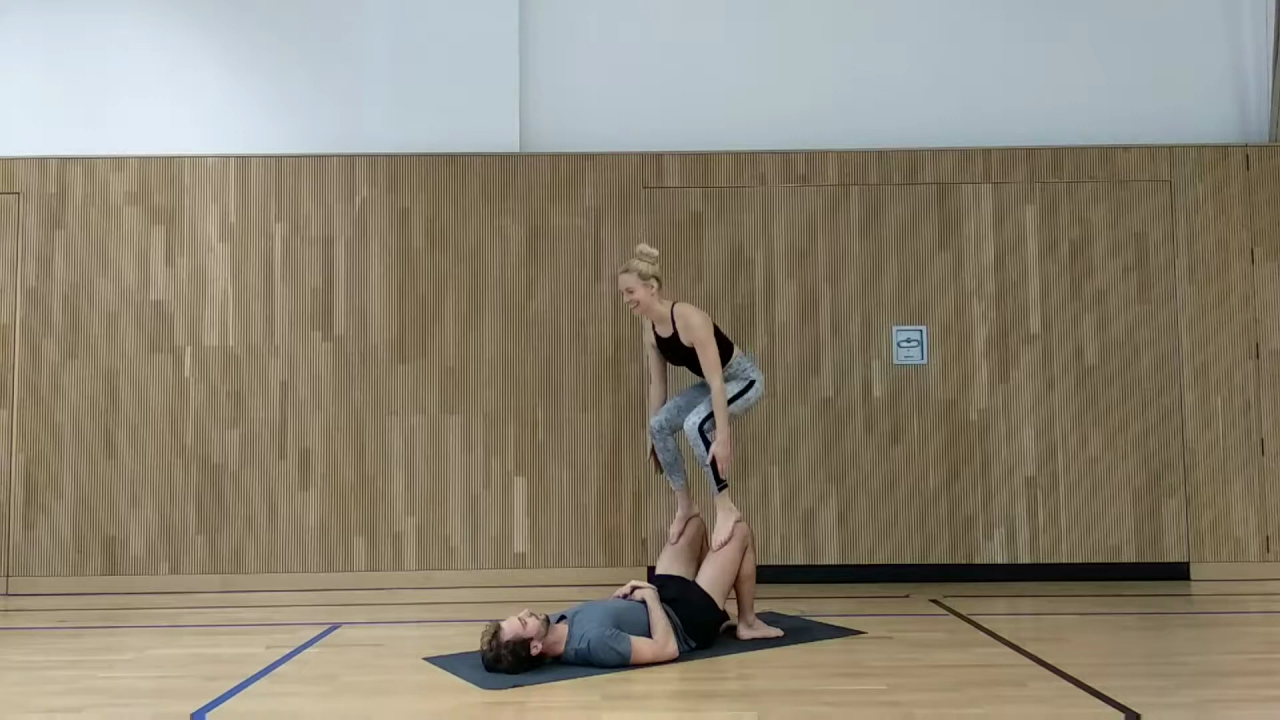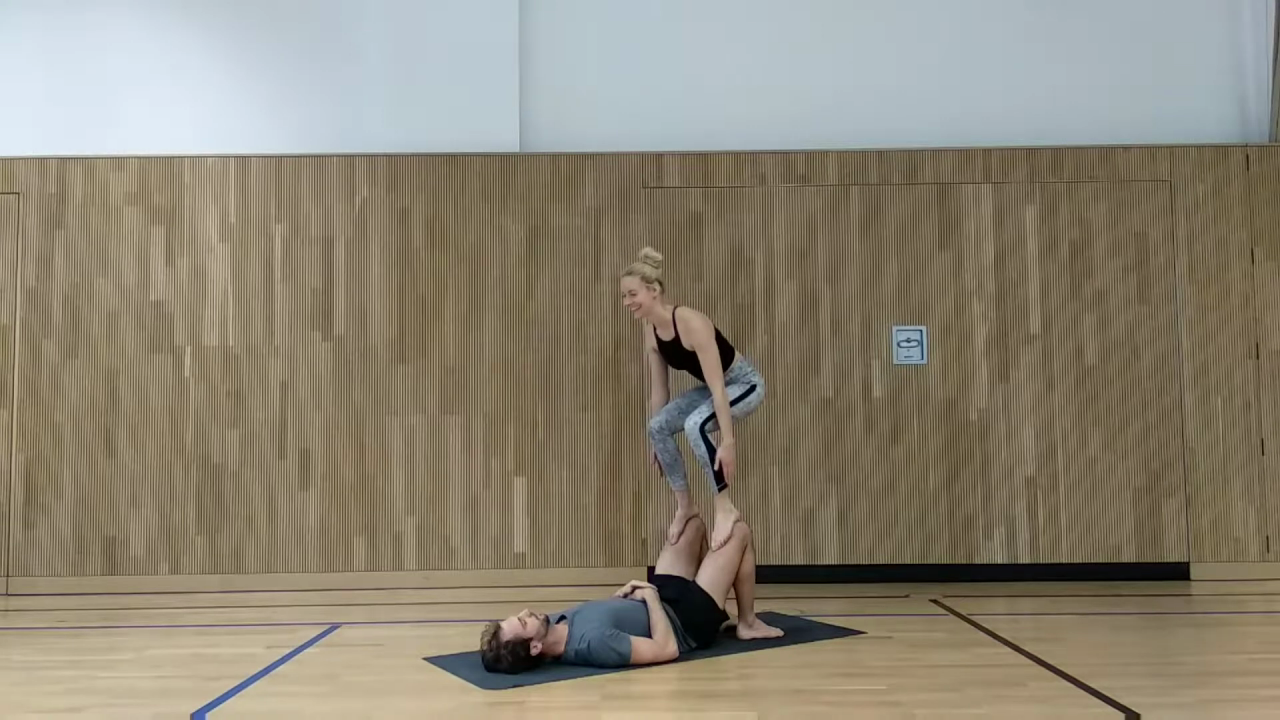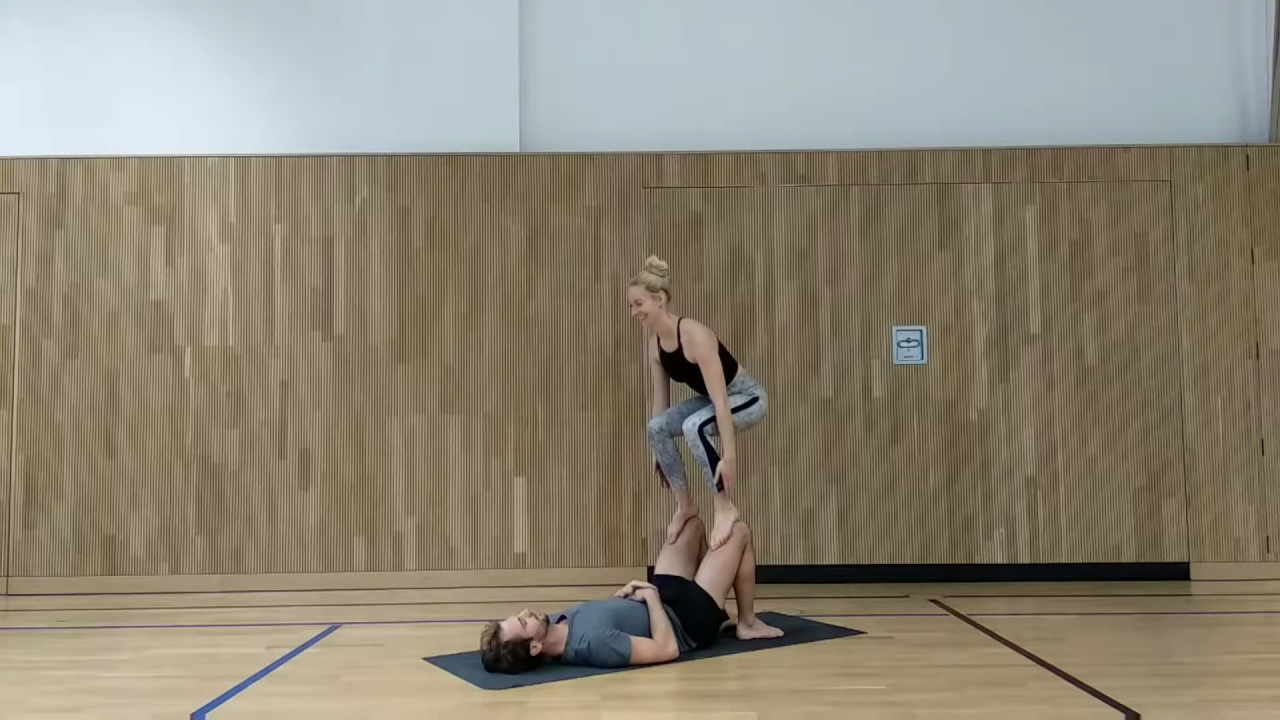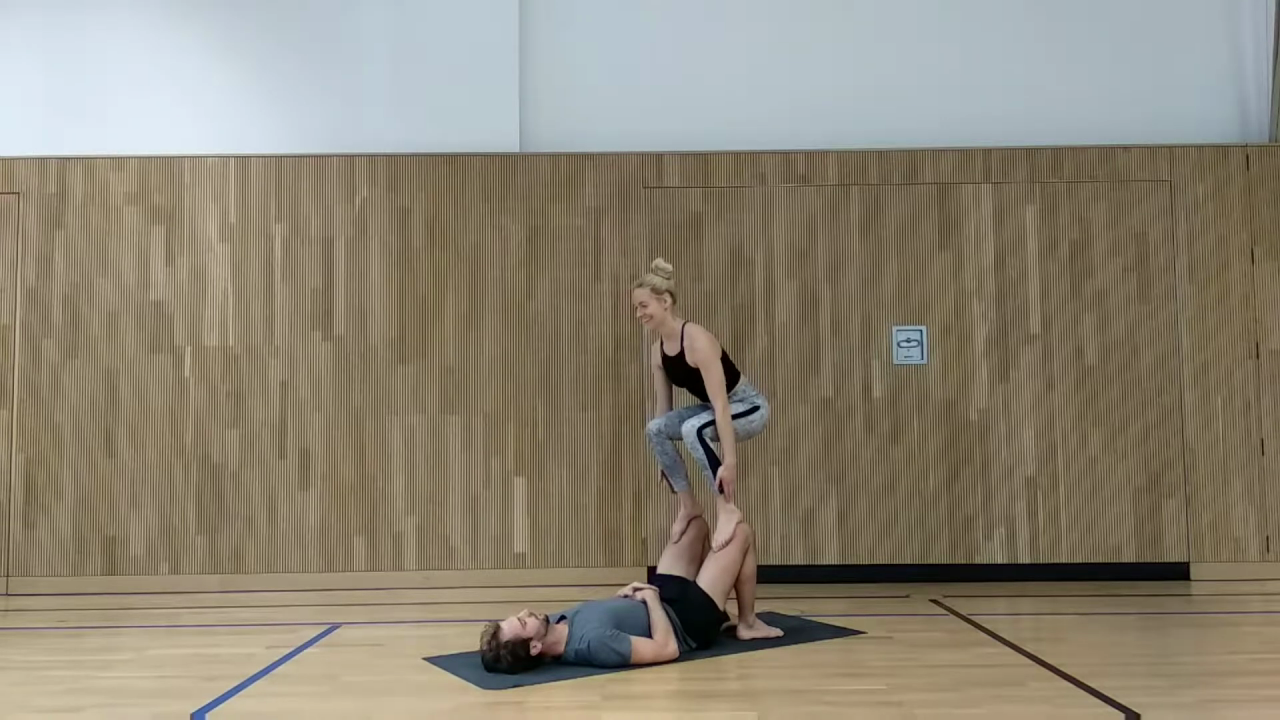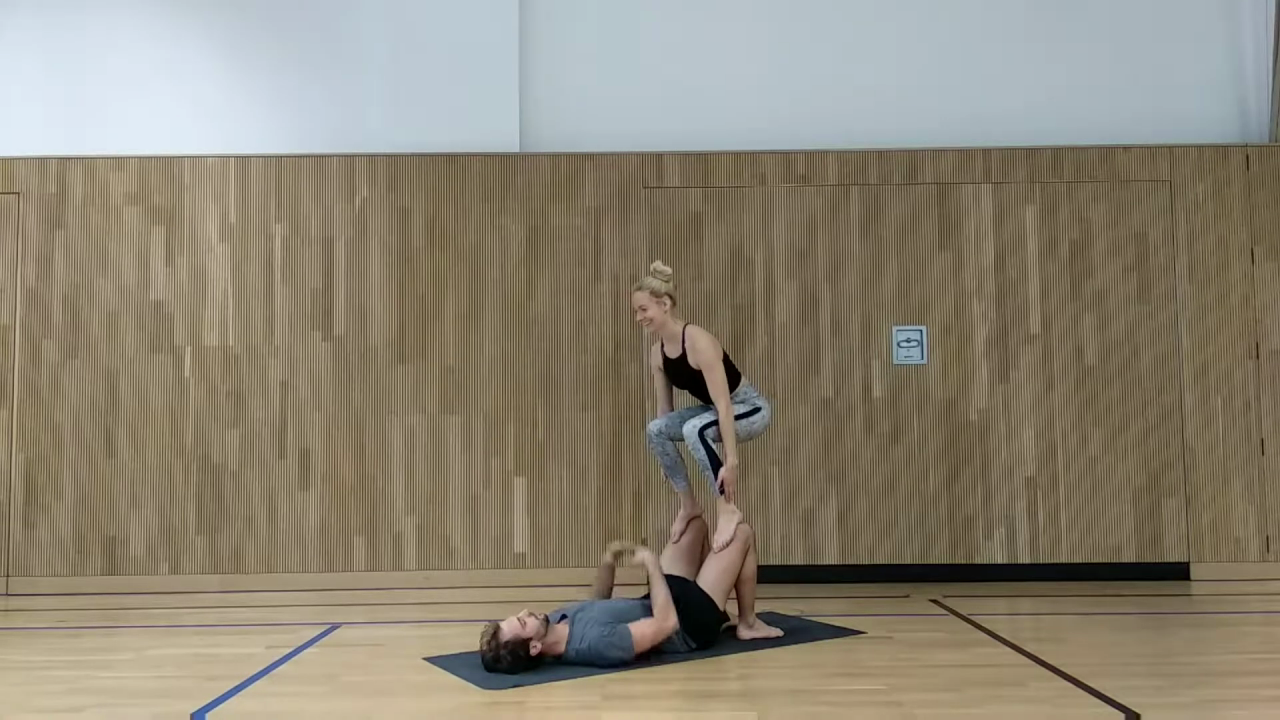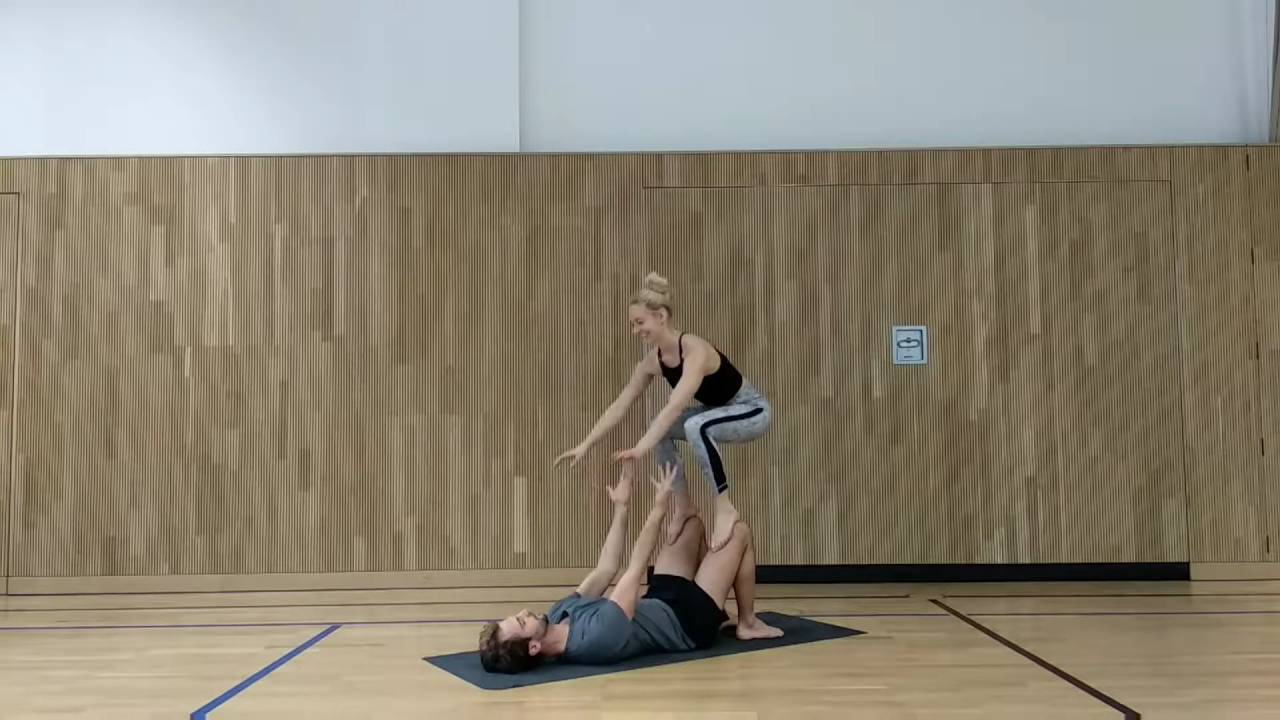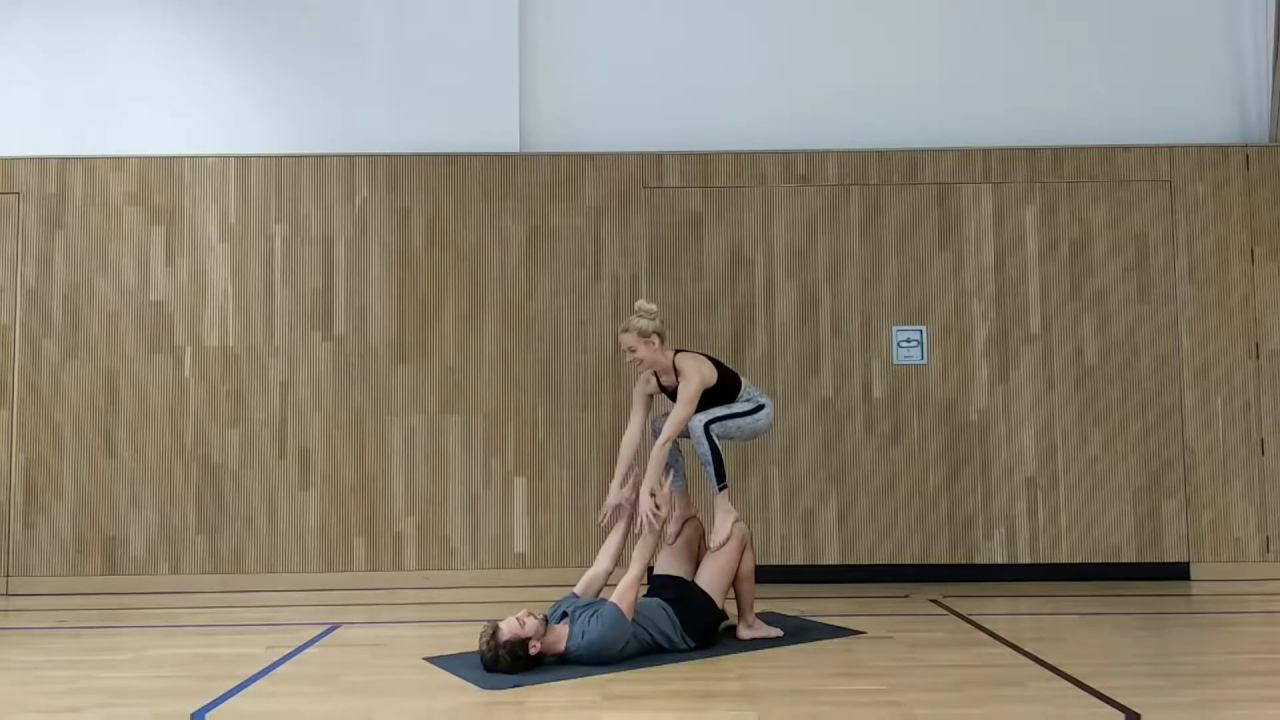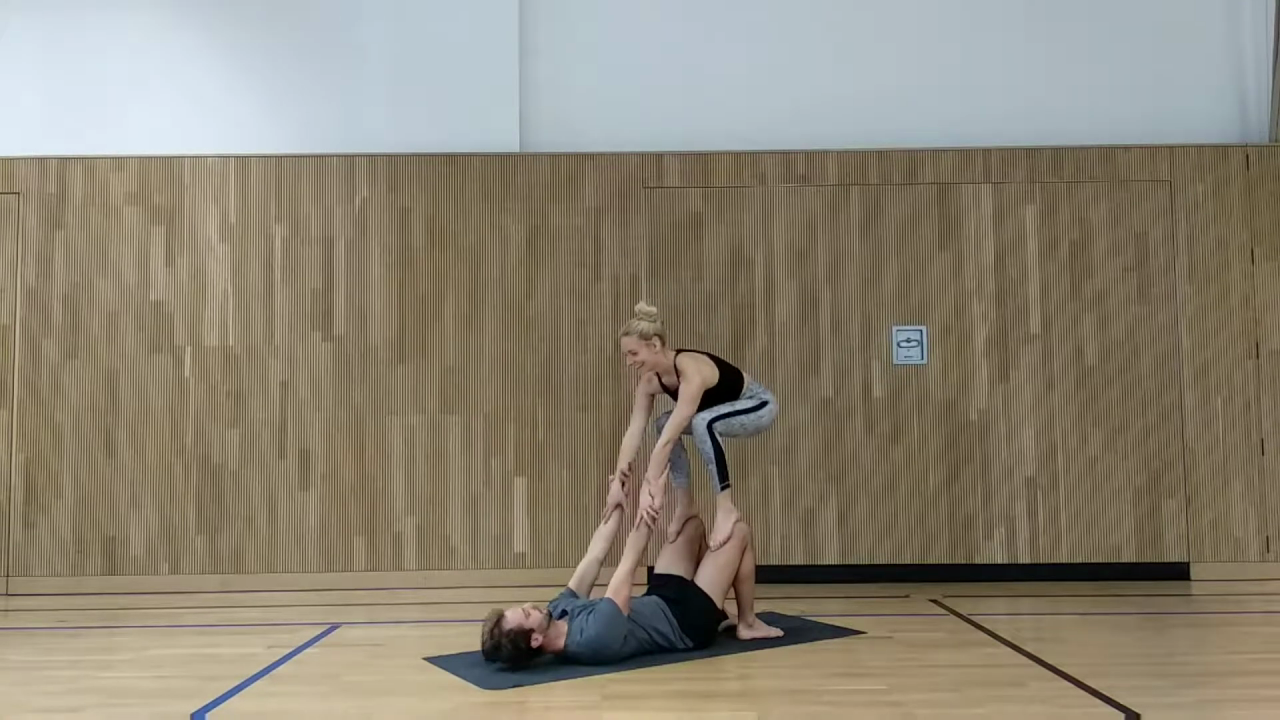
dt=0.5s
person 1, frame 1
left shoulder: (554, 626)
right shoulder: (592, 643)
right elbow: (667, 649)
left wrist: (618, 596)
right wrist: (650, 597)
left hip: (664, 604)
right hip: (688, 623)
left knee: (695, 523)
right knee: (739, 531)
left ankle: (717, 613)
right ankle: (748, 625)
person 1, frame 2
left shoulder: (555, 624)
right shoulder: (592, 642)
right elbow: (667, 649)
left wrist: (620, 595)
right wrist: (650, 598)
left hip: (664, 603)
right hip: (688, 622)
left knee: (695, 524)
right knee: (739, 532)
left ankle: (717, 612)
right ankle: (747, 623)
person 1, frame 3
left shoulder: (554, 625)
right shoulder: (591, 643)
right elbow: (668, 648)
left wrist: (620, 595)
right wrist: (651, 598)
left hip: (665, 603)
right hip: (689, 623)
left knee: (693, 524)
right knee: (739, 532)
left ankle: (718, 612)
right ankle: (748, 624)
person 1, frame 4
left shoulder: (556, 625)
right shoulder: (591, 643)
right elbow: (668, 649)
left wrist: (620, 596)
right wrist: (651, 599)
left hip: (665, 604)
right hip: (689, 623)
left knee: (697, 525)
right knee: (742, 533)
left ankle: (718, 612)
right ankle: (748, 625)
person 1, frame 5
left shoulder: (558, 621)
right shoulder: (595, 643)
right elbow: (668, 624)
left wrist: (607, 564)
right wrist: (653, 568)
left hip: (656, 607)
right hip: (692, 625)
left knee: (697, 525)
right knee: (742, 533)
left ankle: (720, 612)
right ankle: (748, 625)
person 1, frame 6
left shoulder: (559, 617)
right shoulder: (597, 638)
left elbow: (606, 569)
right elbow: (635, 571)
left wrist: (621, 509)
right wrist: (659, 508)
left hip: (661, 605)
right hip: (689, 623)
left knee: (693, 524)
right knee: (740, 532)
left ankle: (718, 612)
right ankle: (748, 624)
person 1, frame 7
left shoulder: (558, 616)
right shoulder: (597, 639)
left elbow: (601, 567)
right elbow: (635, 572)
left wrist: (626, 512)
right wrist: (659, 514)
left hip: (661, 604)
right hip: (689, 623)
left knee: (692, 524)
right knee: (738, 532)
left ankle: (719, 613)
right ankle: (748, 623)
person 1, frame 8
left shoulder: (558, 613)
right shoulder: (594, 639)
left elbow: (593, 557)
right elbow: (627, 567)
left wrist: (616, 505)
right wrist: (649, 510)
left hip: (659, 604)
right hip: (687, 624)
left knee: (693, 525)
right knee: (739, 532)
left ankle: (717, 613)
right ankle: (748, 624)
person 2, frame 1
left shoulder: (689, 319)
right shoulder: (650, 331)
left elbow: (717, 382)
right elbow: (657, 384)
left wrist: (723, 437)
right wrist: (654, 440)
left hip: (743, 379)
right hip: (711, 384)
left knee: (694, 424)
right knee: (659, 425)
left ankle: (726, 509)
right ankle: (685, 506)
person 2, frame 2
left shoulder: (691, 323)
right shoulder: (651, 335)
left elbow: (718, 386)
right elbow: (658, 389)
left wrist: (728, 442)
right wrist: (656, 443)
left hip: (744, 383)
right hip: (710, 387)
left knee: (695, 425)
right knee: (658, 426)
left ankle: (725, 508)
right ankle: (684, 505)
person 2, frame 3
left shoulder: (694, 335)
right shoulder: (654, 345)
left elbow: (721, 401)
right elbow: (660, 401)
left wrist: (729, 456)
right wrist: (661, 454)
left hip: (747, 397)
right hip: (713, 400)
left knee: (694, 426)
right knee: (655, 427)
left ankle: (724, 508)
right ankle: (684, 506)
person 2, frame 4
left shoulder: (697, 340)
right shoulder: (658, 350)
left elbow: (721, 405)
right elbow: (662, 407)
left wrist: (729, 461)
right wrist: (667, 463)
left hip: (749, 407)
right hip: (714, 409)
left knee: (692, 429)
right knee: (655, 429)
left ankle: (727, 509)
right ankle: (688, 505)
person 2, frame 5
left shoulder: (698, 342)
right shoulder: (657, 354)
left elbow: (724, 406)
right elbow: (665, 409)
left wrist: (731, 461)
right wrist: (667, 461)
left hip: (750, 409)
right hip: (714, 410)
left knee: (693, 429)
right knee: (656, 429)
left ankle: (727, 510)
right ankle: (688, 505)
person 2, frame 6
left shoulder: (695, 350)
right shoulder: (652, 361)
left elbow: (675, 407)
right elbow: (619, 406)
left wrist: (643, 447)
right wrist: (584, 446)
left hip: (753, 410)
right hip: (719, 410)
left knee: (695, 427)
right knee: (660, 430)
left ankle: (725, 508)
right ankle: (683, 505)
person 2, frame 7
left shoulder: (690, 371)
right shoulder: (647, 381)
left elbow: (666, 440)
right elbow: (632, 434)
left wrist: (646, 492)
right wrist: (615, 488)
left hip: (754, 408)
right hip: (722, 410)
left knee: (699, 424)
right knee: (659, 426)
left ankle: (724, 509)
right ankle: (682, 506)
person 2, frame 8
left shoulder: (692, 371)
right shoulder: (650, 381)
left elbow: (667, 441)
right elbow: (633, 433)
left hip: (758, 404)
right hip: (727, 407)
left knee: (703, 422)
right knee: (663, 423)
left ankle: (726, 509)
right ankle: (685, 506)
